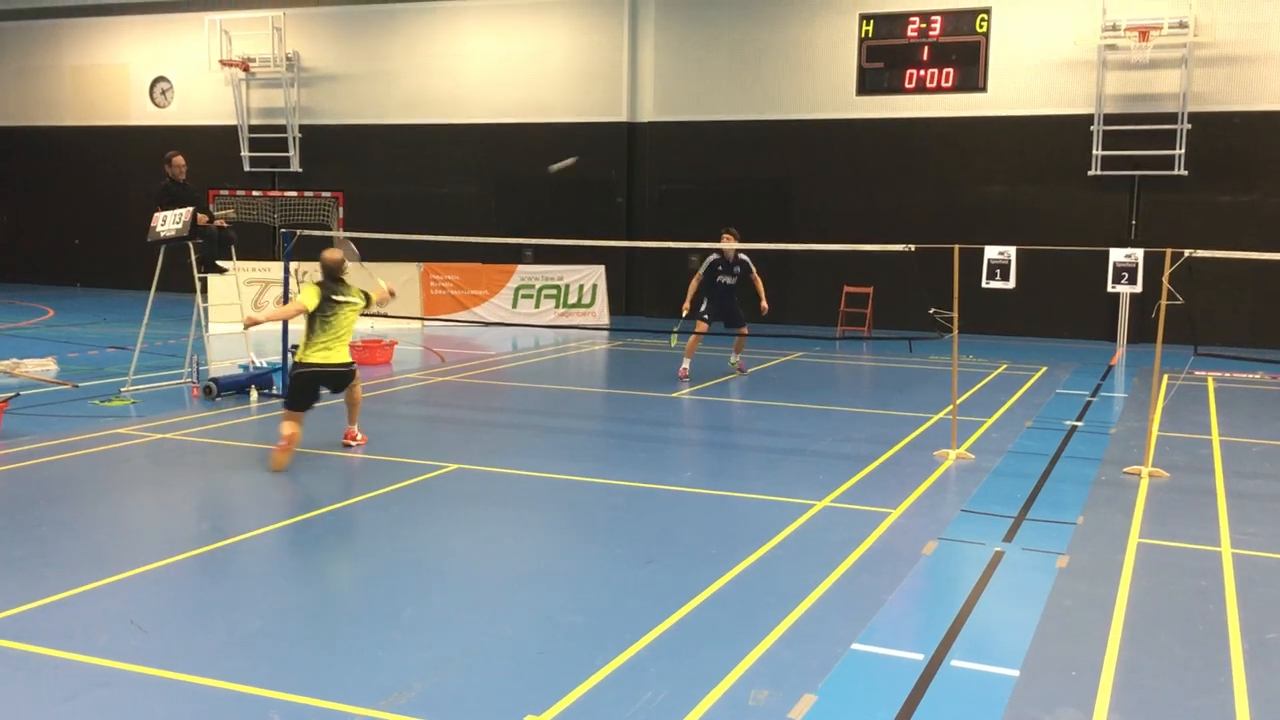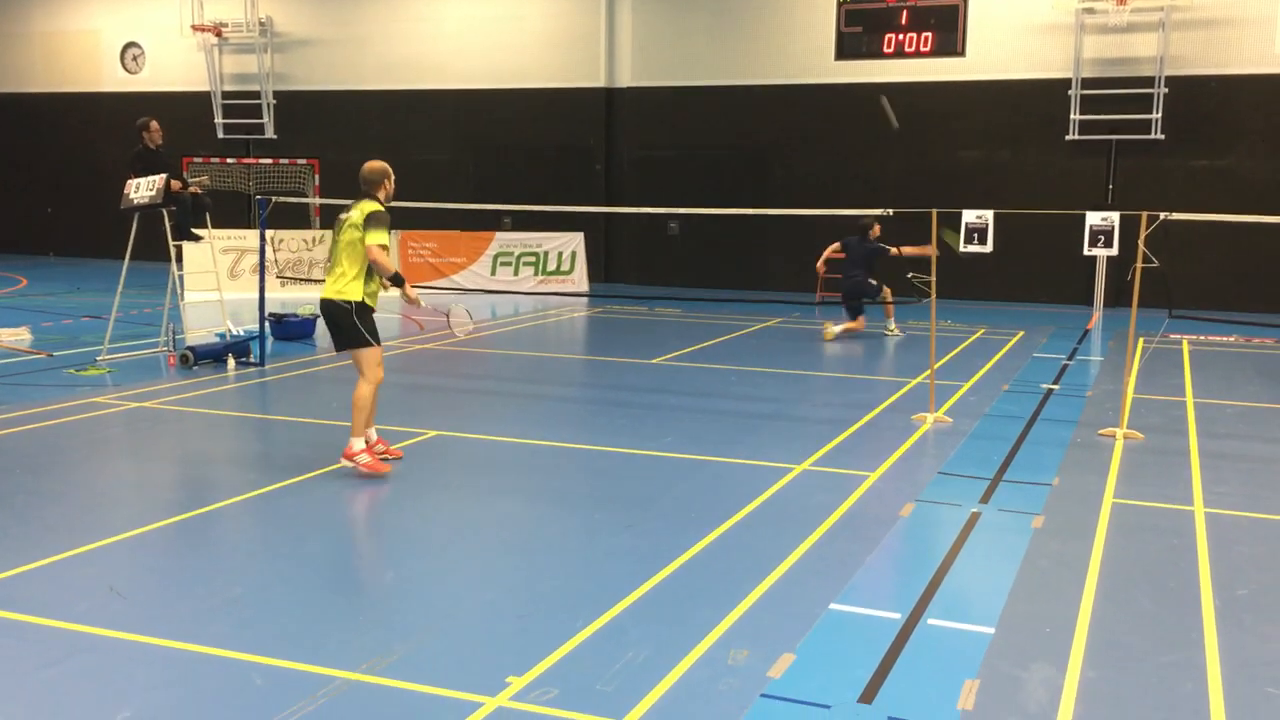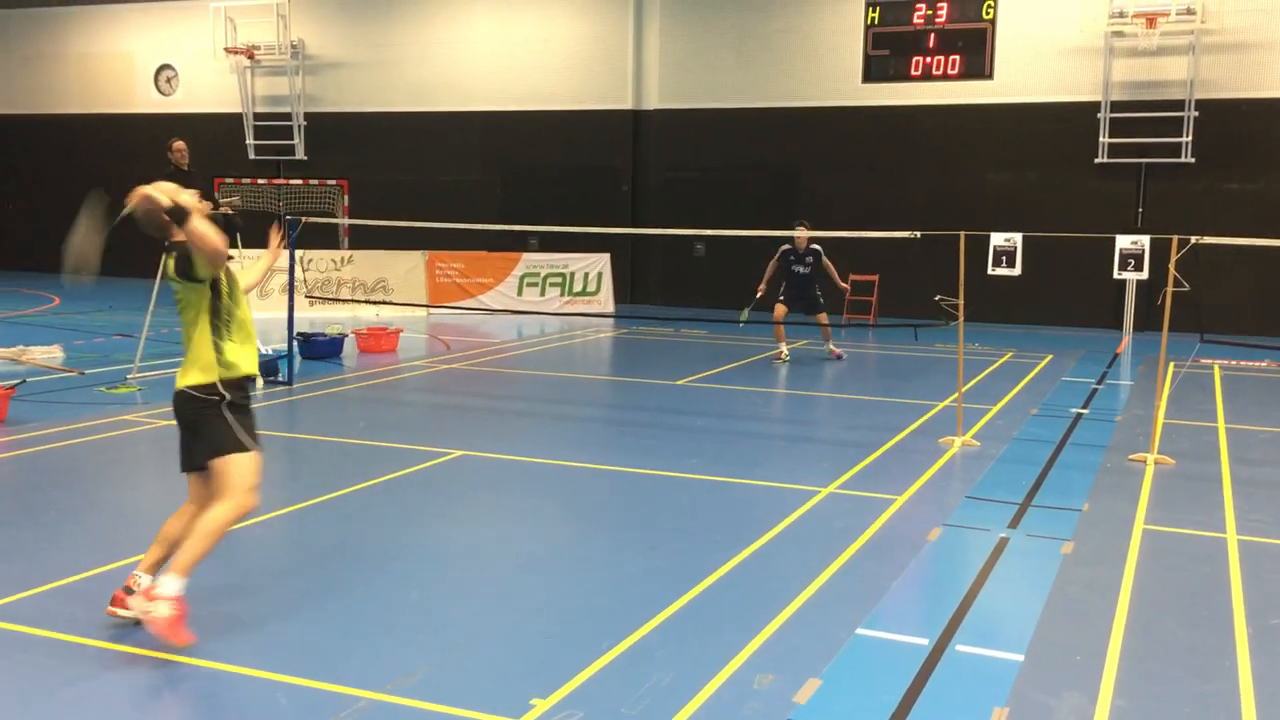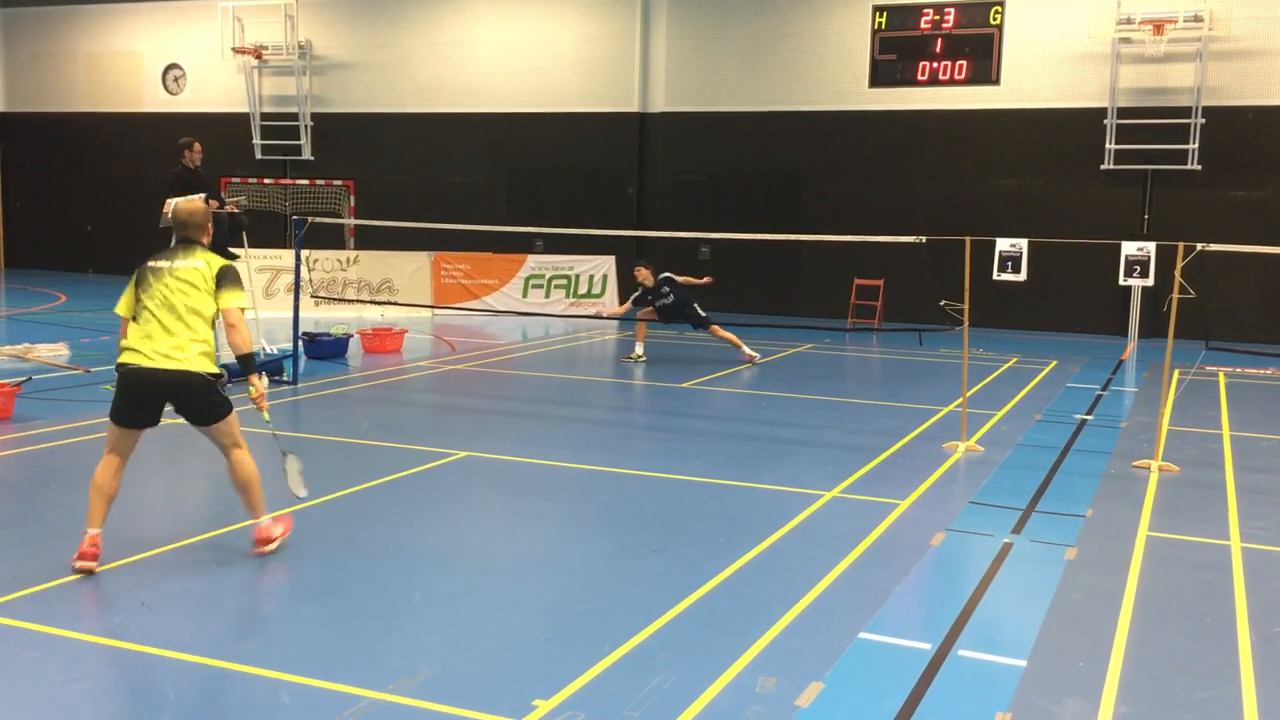
dt=1s
person 1, frame 1
left shoulder: (319, 289)
right shoulder: (356, 294)
left elbow: (297, 307)
right elbow: (376, 298)
left wrist: (260, 318)
right wrist: (388, 292)
left hip: (307, 366)
right hip: (340, 365)
left knee: (290, 420)
right knee: (353, 385)
left ankle: (288, 436)
right ankle: (353, 432)
person 1, frame 2
left shoulder: (350, 212)
right shoulder: (376, 213)
left elbow: (336, 255)
right elbow: (375, 253)
right wrist: (402, 284)
left hip: (335, 301)
right hip: (350, 303)
left knee: (374, 372)
right knee: (372, 375)
left ankle: (369, 442)
right ankle: (357, 449)
person 1, frame 3
left shoulder: (206, 265)
right shoulder: (190, 261)
left elbow: (237, 279)
right elbow: (217, 249)
left wrist: (272, 256)
right wrist: (171, 209)
left hip: (201, 397)
right hip: (214, 398)
left knee: (198, 508)
right knee: (237, 499)
left ankle: (137, 587)
right ankle: (164, 593)
person 1, frame 4
left shoulder: (148, 266)
right shoulder: (219, 268)
left elbow: (124, 328)
right elbow: (234, 322)
right wrist: (252, 375)
left hip: (136, 369)
right hip: (191, 373)
left knee: (114, 455)
right knee: (234, 446)
left ankle: (90, 542)
right ankle: (264, 528)
